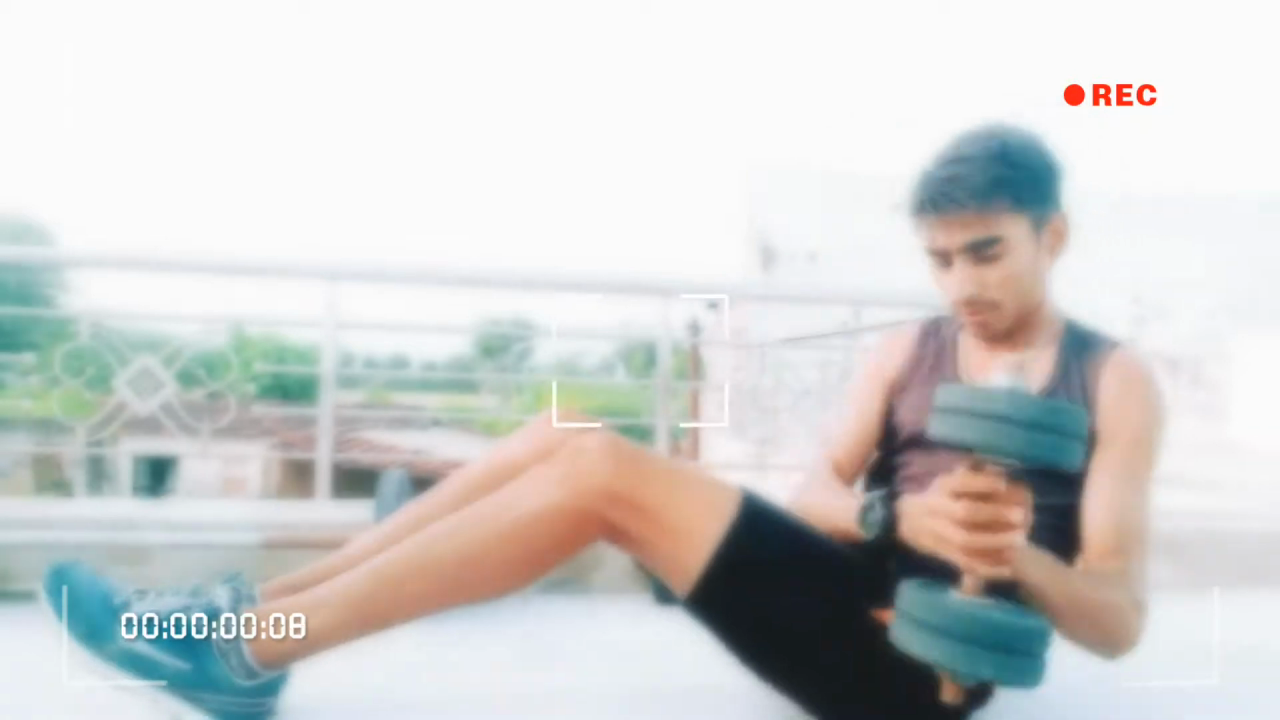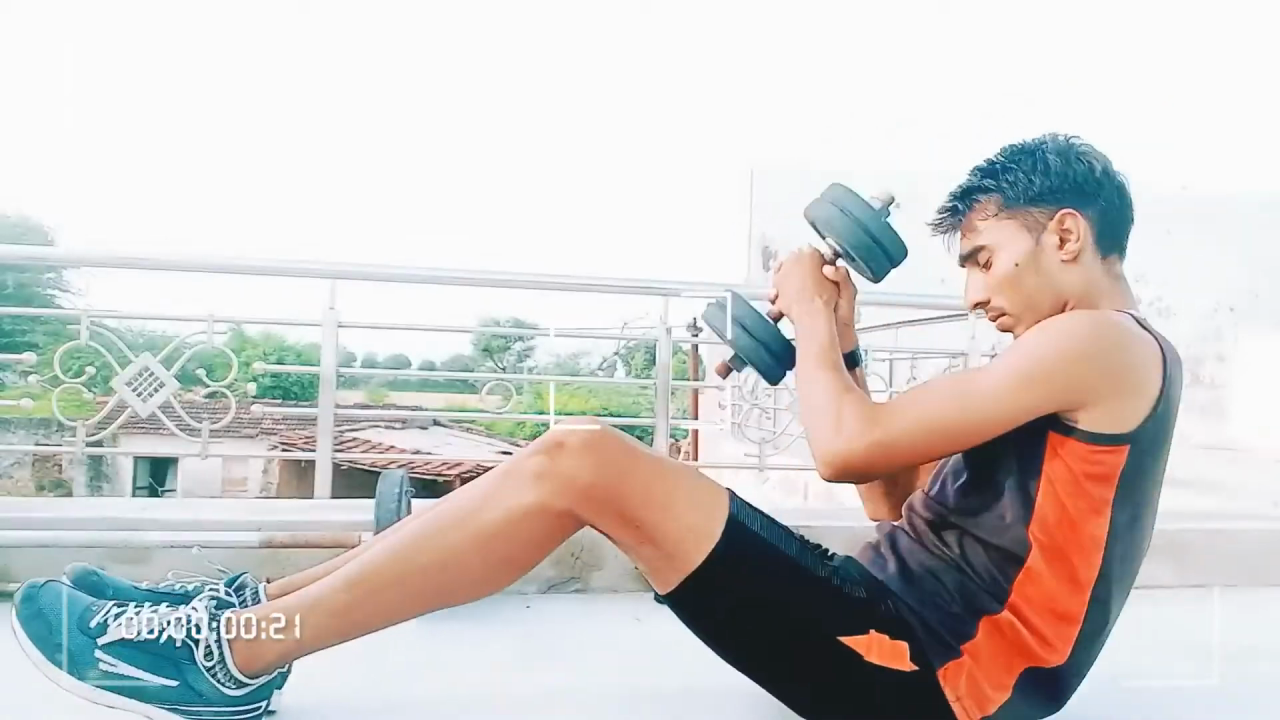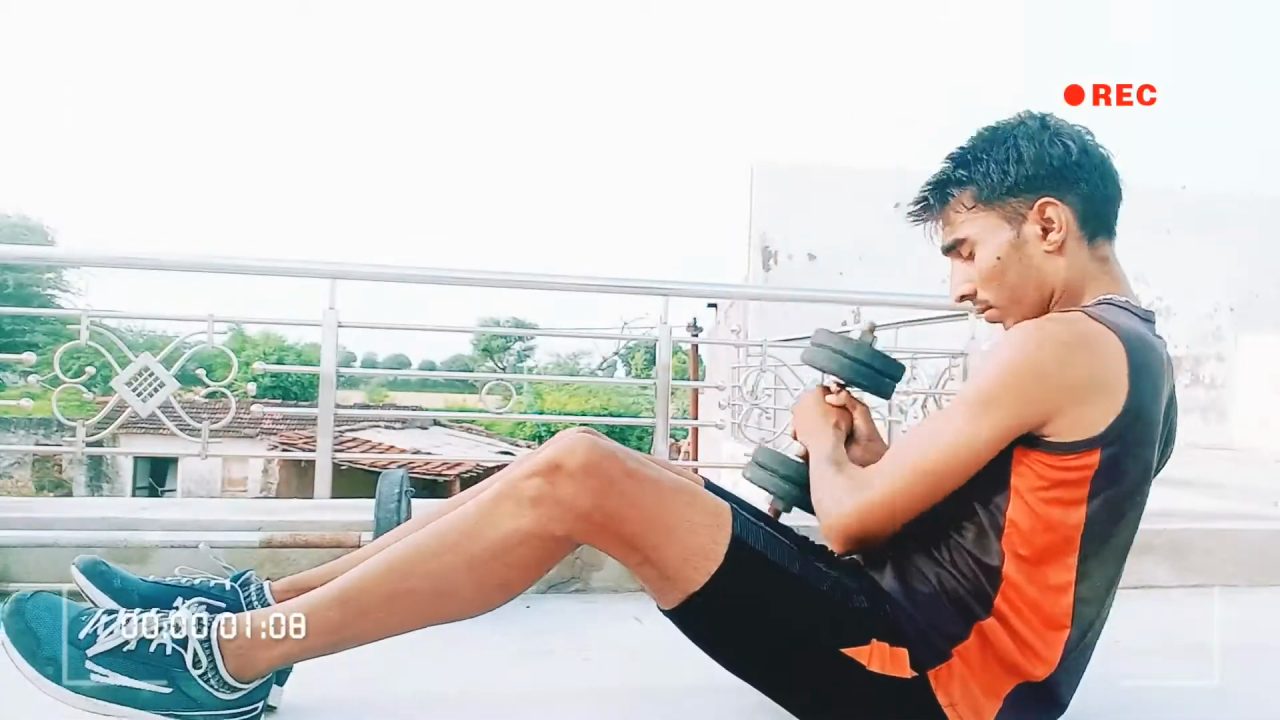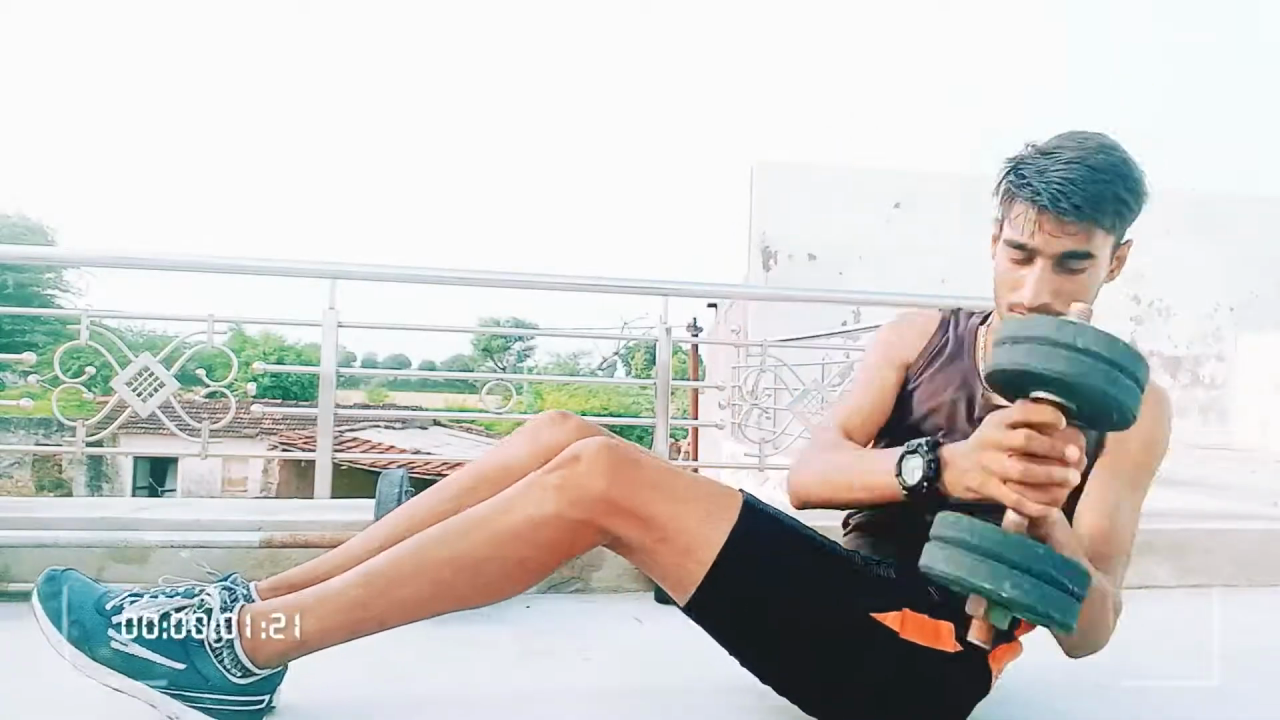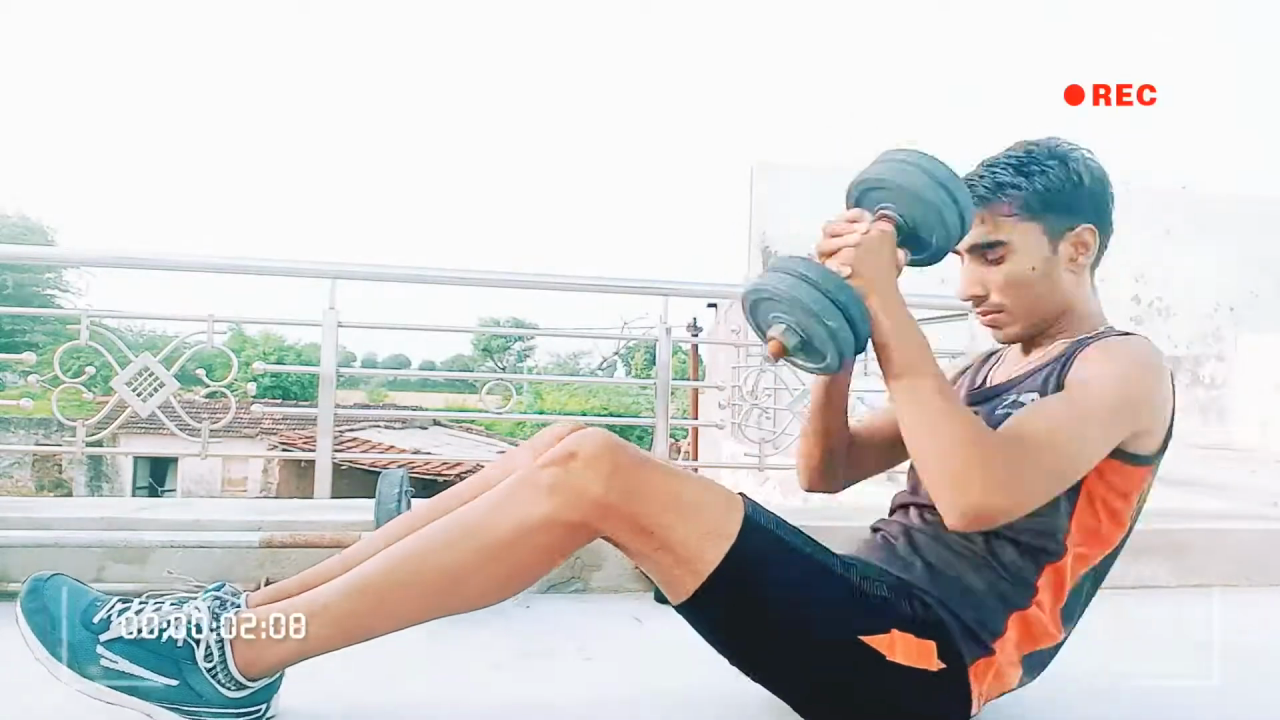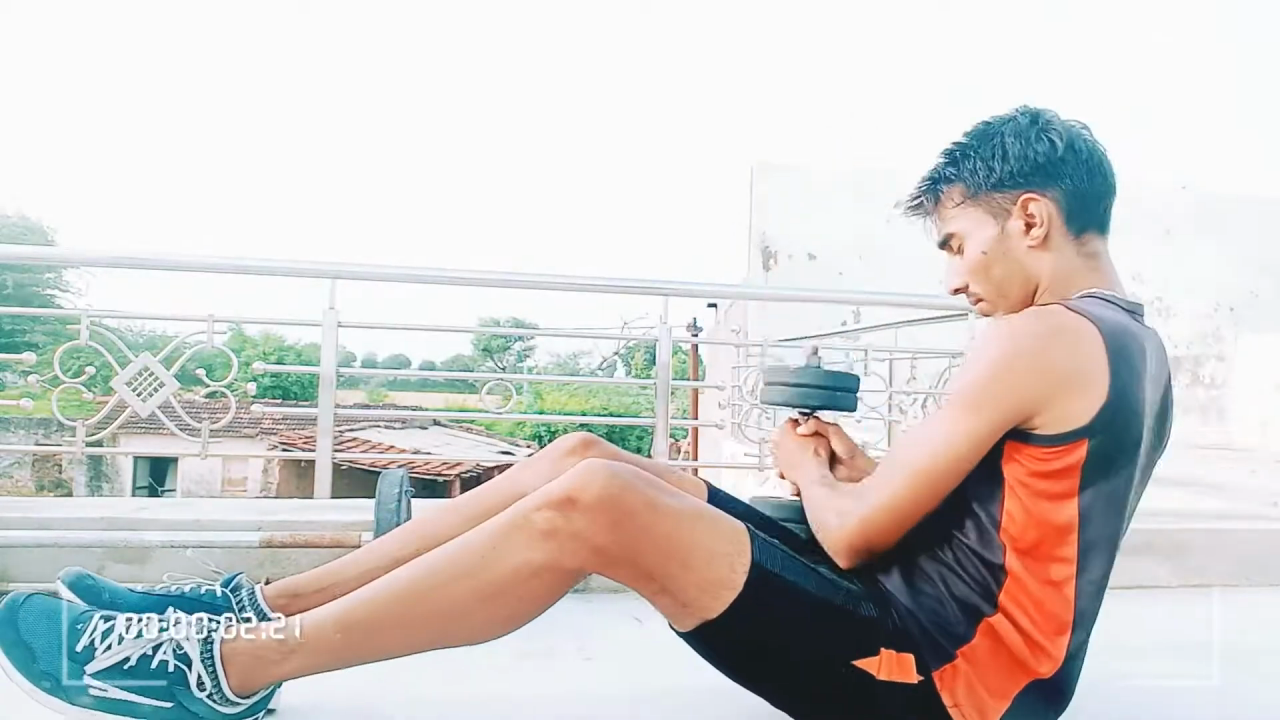
dt=0.5s
person 1, frame 1
left shoulder: (1114, 383)
right shoulder: (910, 349)
left elbow: (1117, 623)
right elbow: (816, 497)
left wrist: (1016, 555)
right wrist: (894, 513)
right hip: (849, 601)
left knee: (598, 471)
right knee: (560, 443)
right ankle: (251, 613)
person 1, frame 2
left shoulder: (1107, 346)
right shoulder: (1067, 366)
left elbow: (845, 447)
right elbow: (898, 495)
left wrist: (814, 318)
right wrist: (832, 335)
right hip: (881, 619)
left knee: (581, 461)
right knee: (576, 463)
right ankle: (252, 606)
person 1, frame 3
left shoulder: (1066, 349)
right shoulder: (1120, 358)
left elbow: (854, 517)
left wrist: (825, 441)
right wrist: (861, 448)
left knee: (578, 480)
right knee: (580, 466)
right ankle: (260, 605)
person 1, frame 4
left shoulder: (1129, 404)
right shoulder: (924, 333)
left elbow: (1088, 626)
right elbow: (810, 475)
left wrist: (1038, 519)
right wrist: (948, 470)
right hip: (854, 602)
left knee: (599, 477)
right knee: (558, 434)
right ankle: (254, 602)
person 1, frame 5
left shoulder: (1121, 369)
right shoulder: (999, 368)
left elbow: (977, 499)
right elbow: (821, 468)
left wrist: (887, 307)
right wrist: (842, 355)
right hip: (879, 612)
left knee: (589, 468)
right knee: (567, 449)
right ankle: (251, 608)
person 1, frame 6
left shoulder: (1038, 340)
right shoulder: (1130, 348)
left elbow: (854, 535)
left wrist: (804, 468)
right wrist: (861, 468)
left knee: (587, 509)
right knee: (581, 460)
right ankle: (255, 607)
